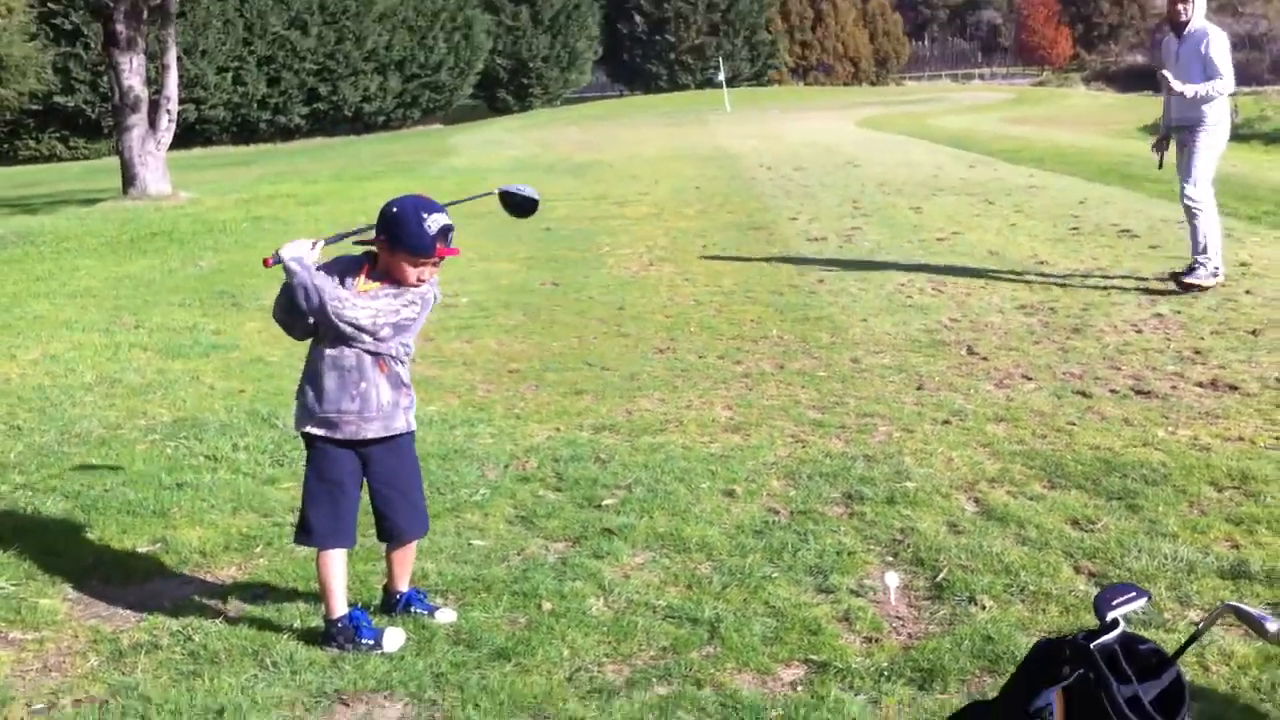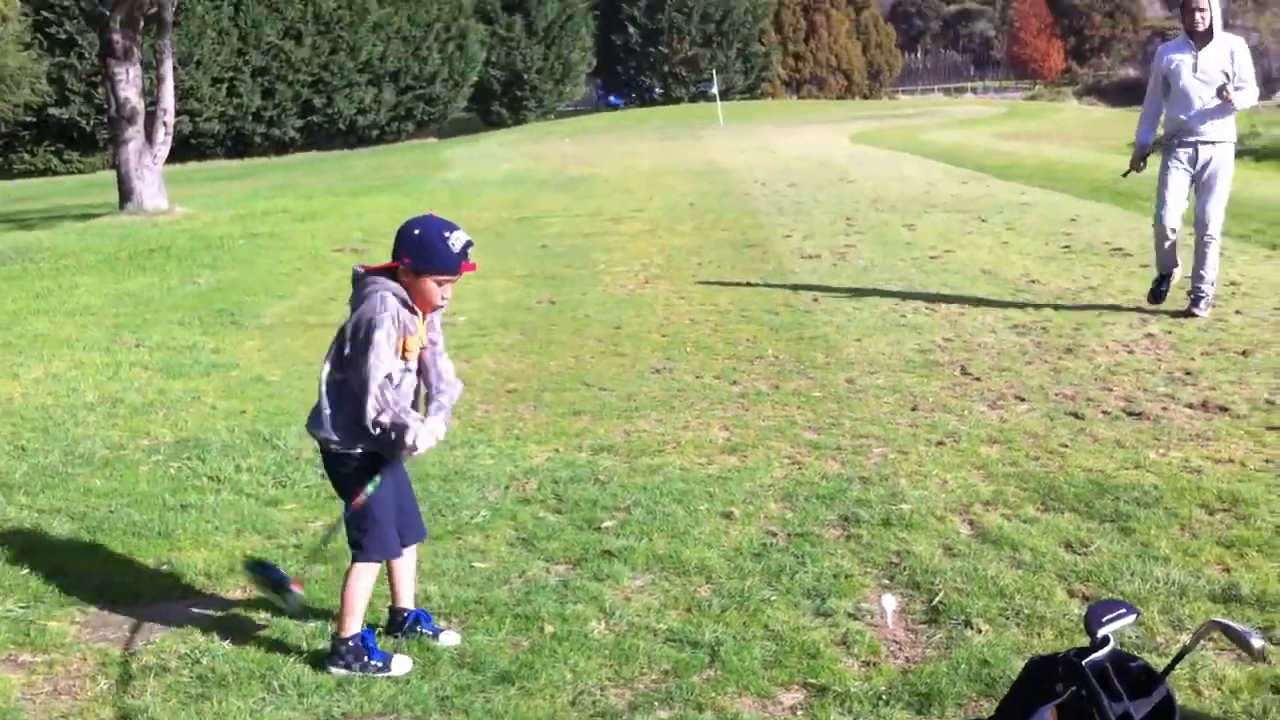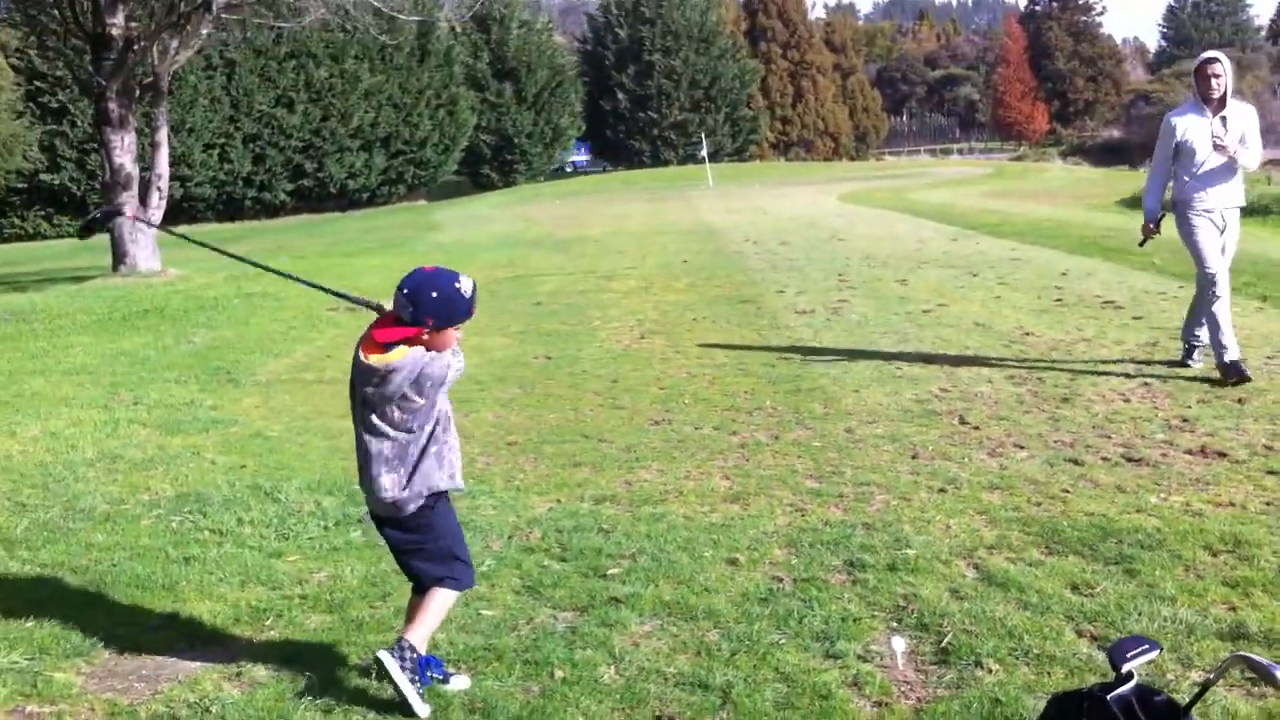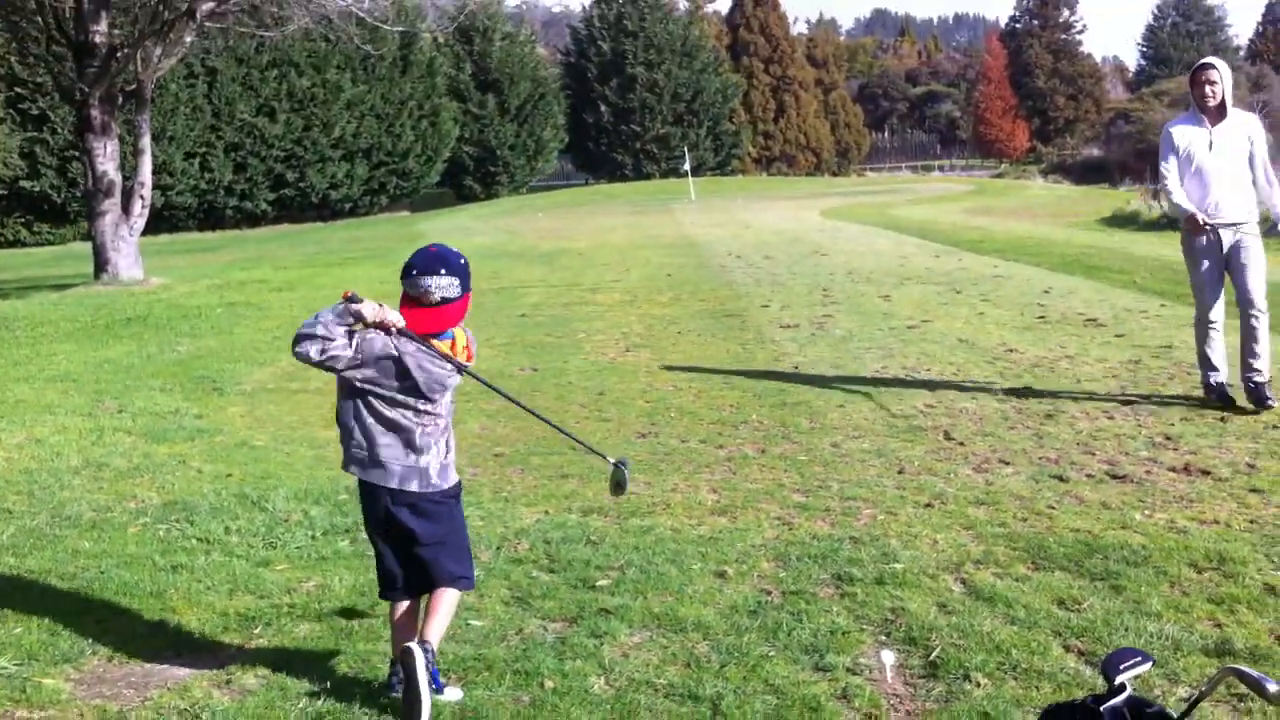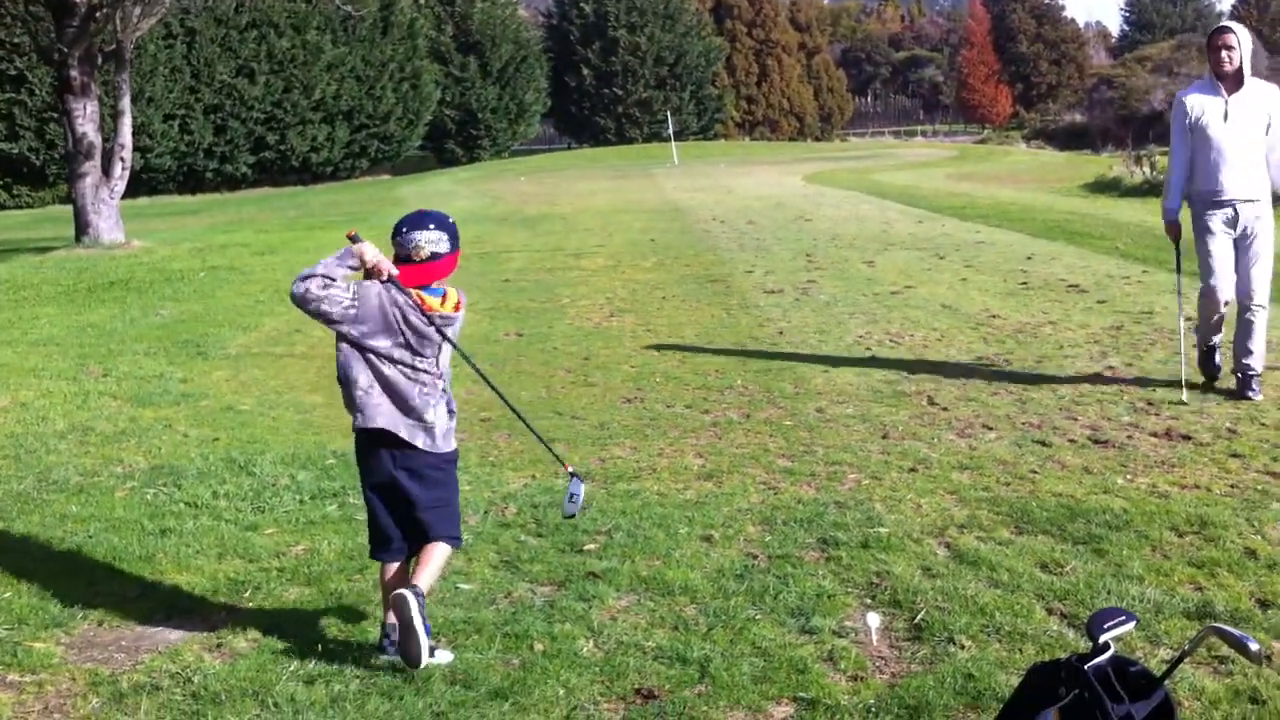
dt=0.4s
person 1, frame 1
left shoulder: (419, 295)
right shoulder: (342, 270)
left elbow: (344, 311)
right elbow: (295, 322)
left wrist: (297, 262)
right wrist: (300, 269)
left hip: (388, 426)
right hip: (329, 424)
left knee: (405, 520)
right knee: (332, 525)
left ankle: (399, 595)
right ankle: (341, 623)
person 1, frame 2
left shoulder: (424, 313)
right shoulder: (381, 301)
left elbow: (442, 377)
right elbow: (378, 380)
left wrist: (435, 421)
right wrist: (408, 426)
left hip: (388, 439)
right hip: (354, 441)
left knee: (405, 530)
right knee: (376, 541)
left ankle: (404, 614)
right ankle: (349, 645)
person 1, frame 3
left shoulder: (372, 348)
right shoulder: (428, 369)
right elbow: (453, 360)
left wrist: (408, 314)
left hip: (386, 491)
right hip: (420, 493)
left knee: (428, 575)
right knee: (452, 575)
left ankle: (418, 660)
right ankle: (405, 651)
person 1, frame 4
left shoulder: (377, 345)
right shoulder: (462, 346)
left elbow: (307, 345)
left wrist: (357, 313)
right wrist: (383, 319)
left hip: (379, 485)
right hip: (433, 486)
left knee: (400, 584)
right knee: (451, 576)
left ankle: (404, 670)
right ankle: (424, 651)
person 1, frame 5
left shoulder: (372, 301)
right shoulder: (454, 306)
left elbow: (307, 291)
left wrist: (354, 255)
right wrist: (384, 271)
left hip: (379, 443)
right hip: (433, 444)
left knee: (392, 542)
right knee: (441, 535)
left ankle: (396, 631)
right ankle: (413, 595)
person 2, frame 1
left shoulder: (1210, 36)
right shoulder: (1169, 42)
left elbow: (1226, 82)
left wrist: (1186, 90)
right wrist: (1166, 129)
left hip: (1208, 127)
right hip: (1184, 128)
left knee: (1192, 193)
right knee: (1202, 195)
left ankle: (1205, 265)
right ankle: (1211, 265)
person 2, frame 2
left shoulder: (1233, 47)
right shoulder: (1166, 53)
left elbow: (1251, 91)
right elbow: (1153, 101)
left wrist: (1234, 98)
right wrist: (1142, 145)
left hip: (1218, 148)
right hip: (1178, 147)
left knee: (1209, 226)
right knee: (1166, 220)
left ankle: (1202, 293)
right ankle: (1166, 270)
person 2, frame 3
left shoulder: (1244, 113)
right shoulder: (1176, 120)
left elbow: (1254, 157)
right elbow: (1160, 168)
left wrist: (1235, 152)
right wrist: (1150, 213)
left hip: (1229, 212)
right hip: (1193, 211)
left knee: (1210, 283)
right knee: (1216, 281)
left ankle: (1192, 343)
right ankle: (1228, 359)
person 2, frame 4
left shoulder: (1248, 124)
right shoulder: (1175, 131)
right elbow: (1169, 180)
right wrist: (1188, 211)
left hip: (1243, 228)
right hip: (1200, 233)
right knee: (1209, 312)
right ankle: (1214, 380)
person 2, frame 5
right shoulder: (1189, 100)
right elbow: (1179, 159)
right wrist: (1170, 211)
right hip: (1211, 209)
right knee: (1218, 291)
left ankle: (1248, 373)
right ankle: (1209, 341)
